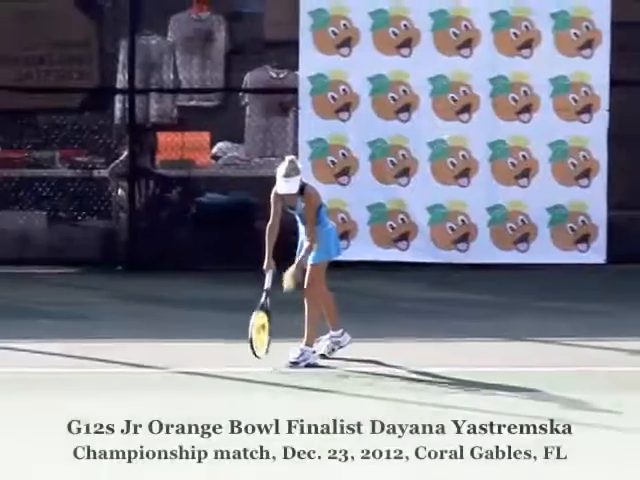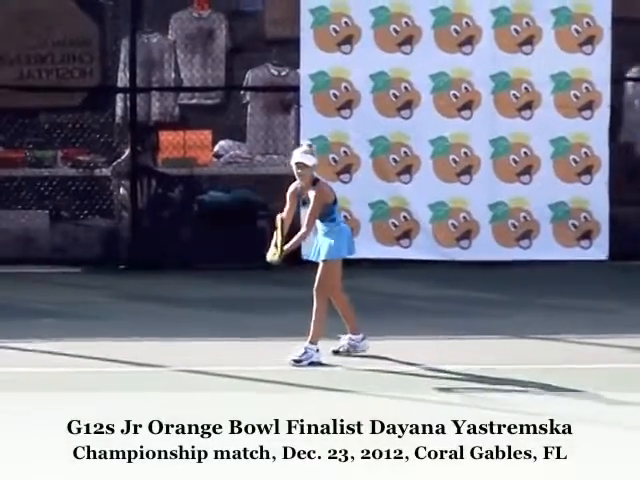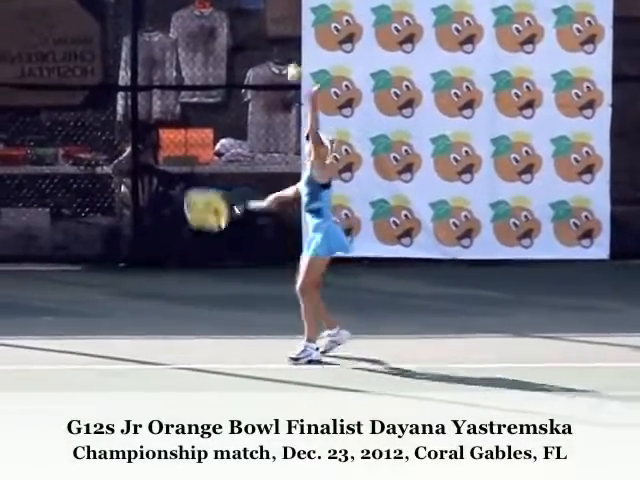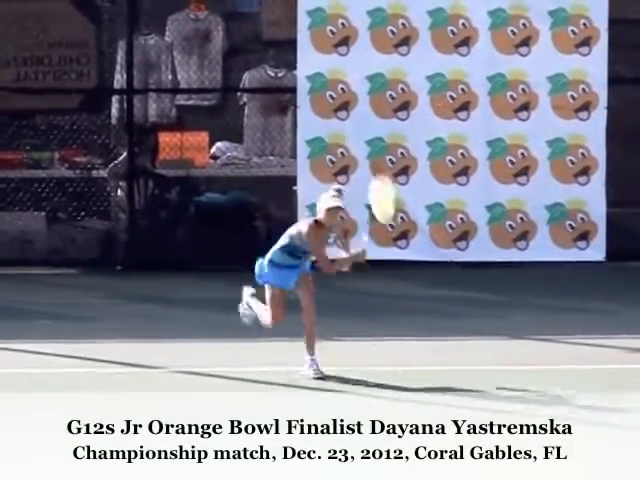
dt=1s
person 1, frame 1
left shoulder: (309, 196)
right shoulder: (278, 192)
left elbow: (312, 238)
right elbow: (273, 223)
left wrist: (299, 265)
right wrist: (268, 256)
left hip: (322, 237)
right hip: (307, 234)
left knee: (310, 289)
right knee: (320, 288)
left ankle: (308, 350)
right ankle: (337, 334)
person 1, frame 2
left shoulder: (319, 190)
right shoulder: (295, 189)
left elbow: (307, 227)
right elbow: (286, 220)
left wrist: (286, 250)
left hip: (335, 236)
right hip: (324, 237)
left knee: (320, 290)
right knee: (333, 289)
left ankle: (312, 348)
right ankle: (356, 337)
person 1, frame 3
left shoulder: (320, 166)
right shoulder: (309, 171)
left elbow: (315, 135)
right elbow: (297, 190)
left wrist: (313, 106)
right wrist: (276, 197)
left hip: (323, 234)
right hip: (315, 235)
left knee: (304, 289)
right knee: (308, 289)
left ankle: (311, 347)
right ankle: (334, 331)
person 1, frame 4
left shoulder: (328, 226)
right shoulder: (311, 229)
right elbow: (326, 267)
right wrist: (356, 257)
left hip: (300, 265)
right hip: (277, 266)
left knee: (309, 308)
right knee: (274, 321)
left ankle: (310, 360)
right ankle: (250, 298)
